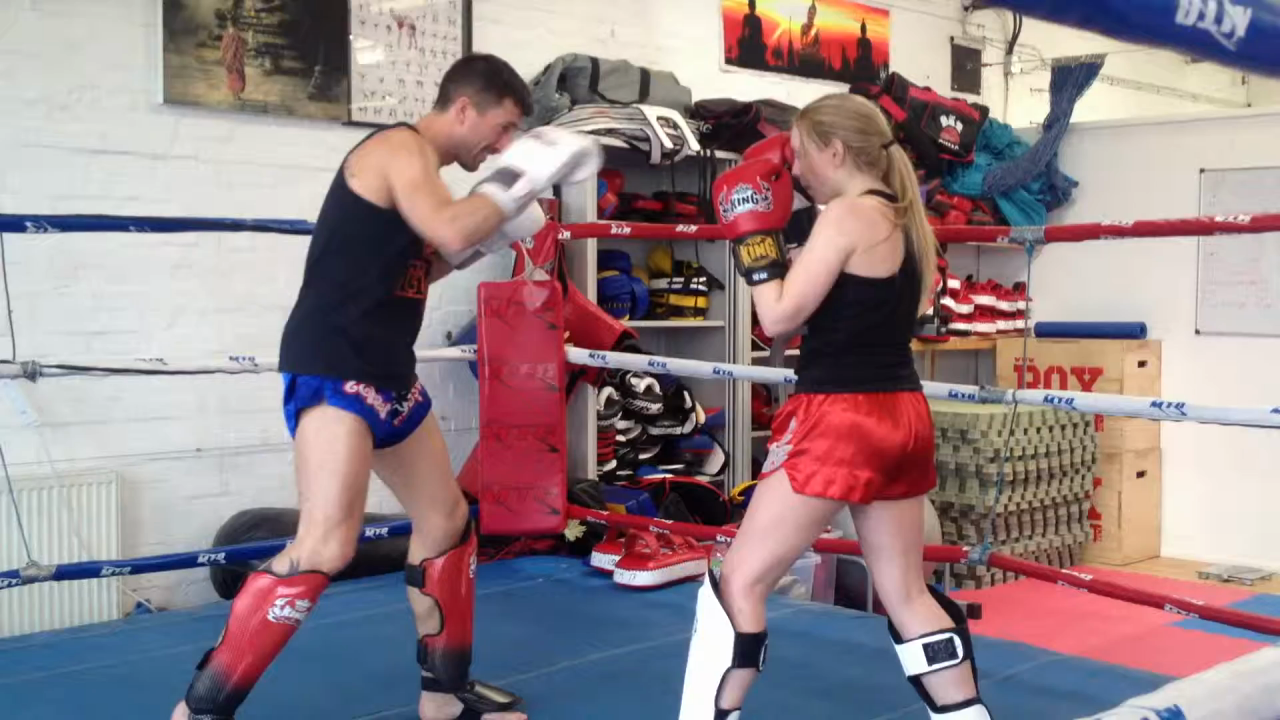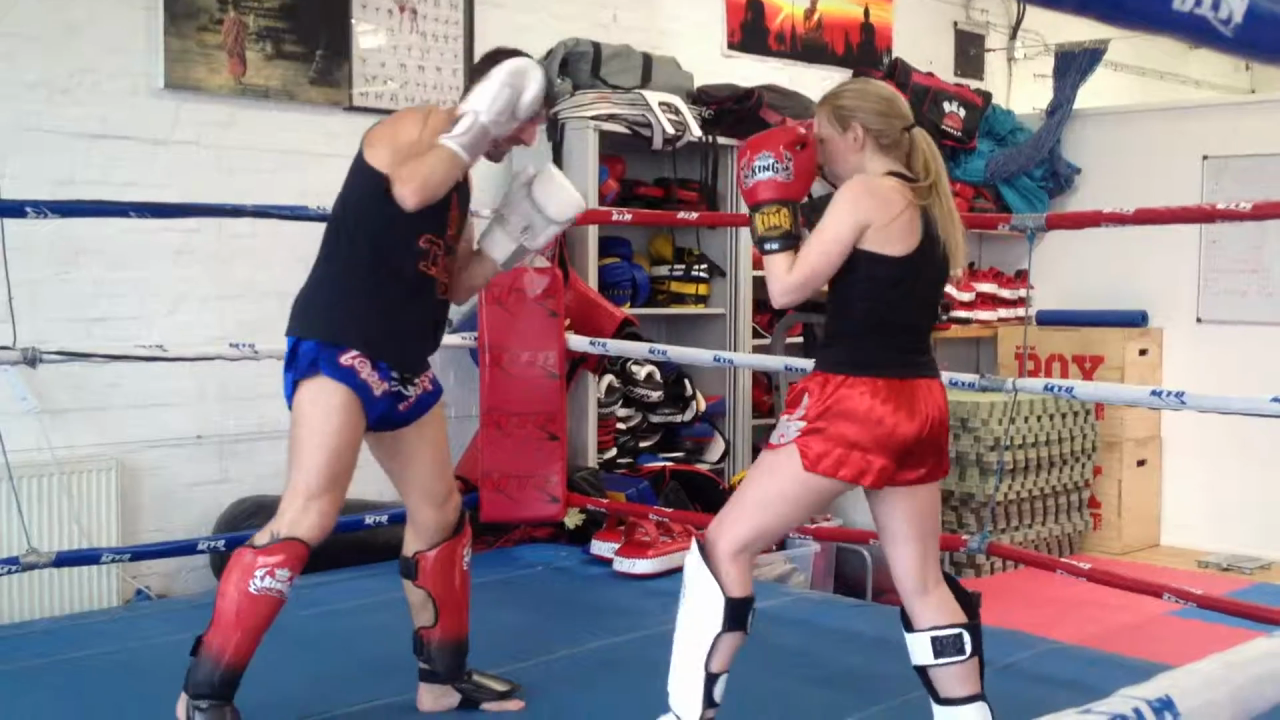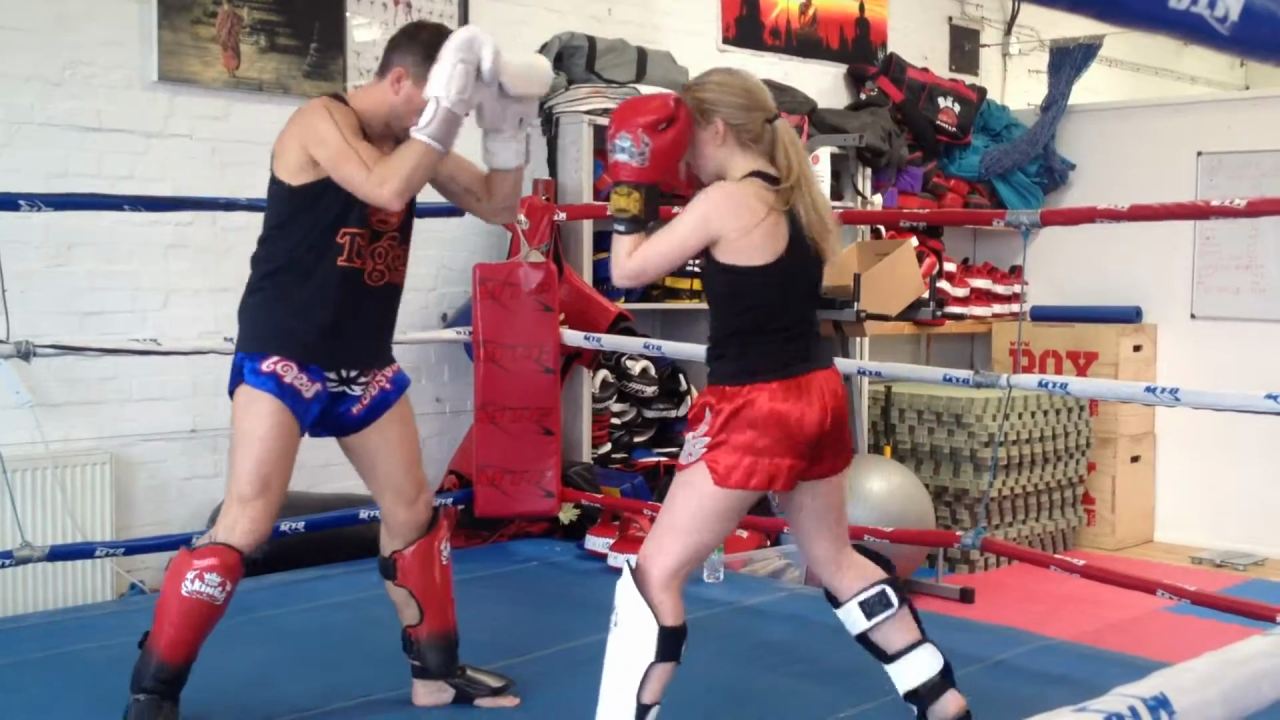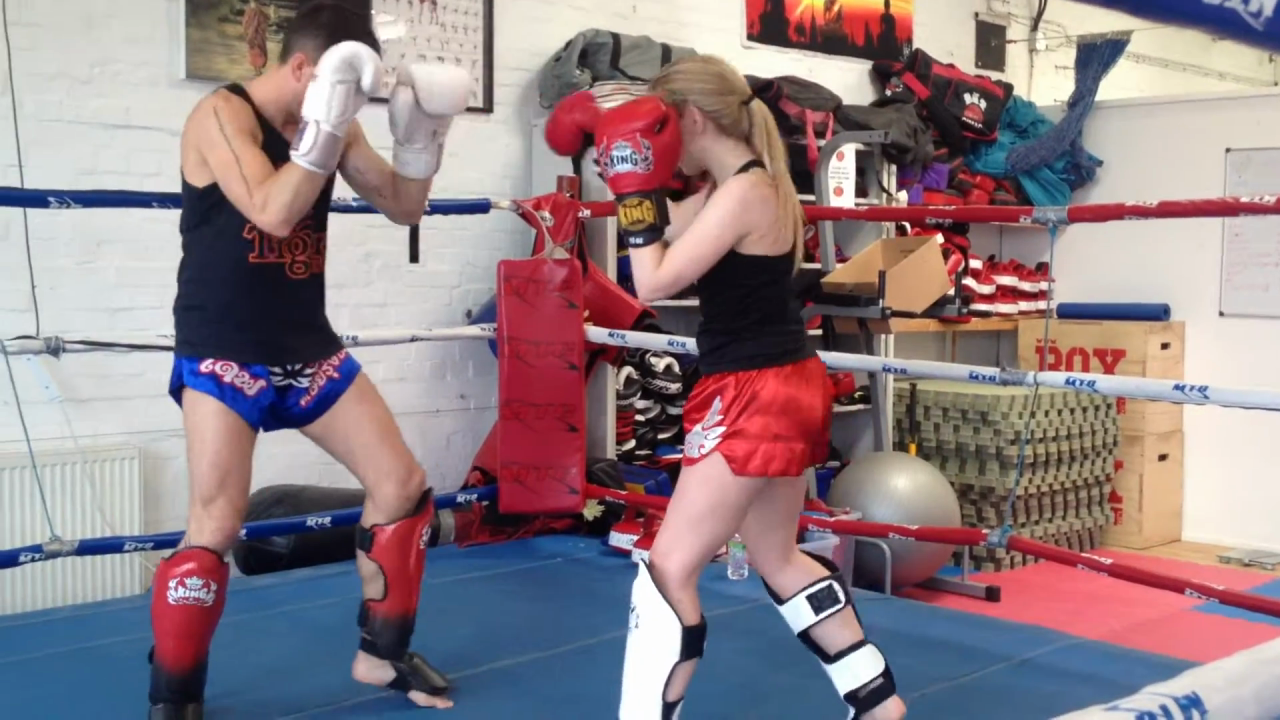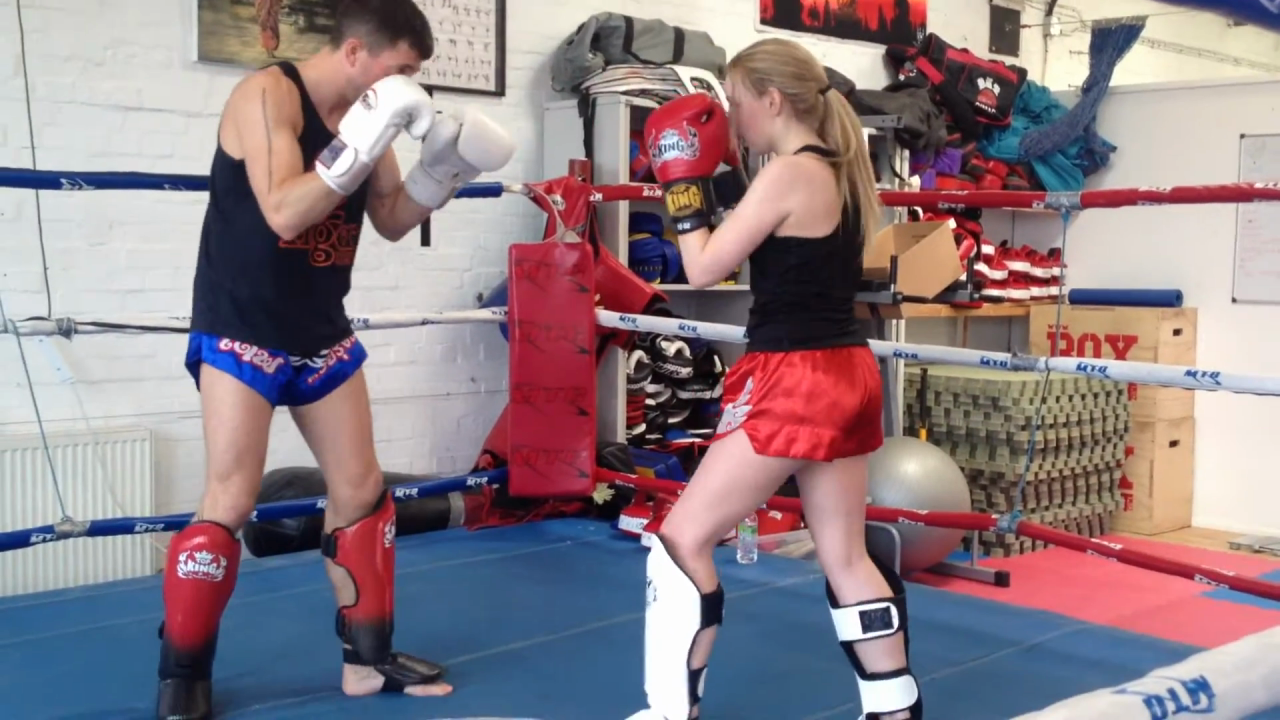
dt=0.4s
person 1, frame 1
left shoulder: (418, 178)
right shoulder: (403, 149)
right elbow: (454, 236)
left wrist: (495, 237)
right wrist: (526, 176)
left hip: (385, 378)
right hip: (332, 375)
left knee: (447, 520)
right knee: (327, 547)
person 1, frame 2
left shoulder: (458, 178)
right shoulder: (415, 127)
left elbow: (460, 283)
right elbow: (410, 192)
left wrist: (520, 228)
right wrist: (476, 119)
left hip: (401, 363)
right hip: (335, 349)
left knee: (440, 514)
right knee: (308, 517)
person 1, frame 3
left shoulder: (408, 135)
right shoulder: (324, 119)
left elbow: (496, 208)
right elbow: (386, 190)
left wrist: (508, 121)
right wrist: (447, 107)
left hip: (364, 362)
right hip: (282, 356)
left knee: (415, 513)
right knee: (244, 527)
person 1, frame 4
left shoulder: (330, 123)
right shoulder: (221, 115)
left elbow: (402, 206)
right elbow: (272, 215)
left wrist: (420, 133)
right wrist: (324, 122)
left hip: (309, 347)
right hip: (222, 352)
left knee: (402, 487)
right knee: (214, 527)
left ankle: (383, 650)
person 1, frame 5
left shoulder: (369, 112)
right shoulder: (266, 95)
left elbow: (392, 220)
right elbow: (284, 212)
left wrist: (446, 167)
right wrist: (363, 142)
left hip: (321, 331)
right hip: (241, 329)
left knee: (360, 492)
right knee: (228, 503)
left ankle: (367, 656)
person 2, frame 1
left shoulder: (844, 217)
right shoulder: (909, 224)
left elbow: (780, 318)
left wrist: (754, 234)
right wrist: (791, 225)
left hip: (837, 418)
right hip: (902, 416)
left knee: (740, 582)
right knee: (904, 591)
person 2, frame 2
left shoulder: (863, 195)
right shoulder: (932, 206)
left elbow: (785, 289)
left wrist: (771, 198)
left hip: (855, 403)
right hip: (920, 402)
left knee: (724, 545)
right knee: (921, 579)
person 2, frame 3
left shoulder: (724, 203)
right shoulder: (800, 196)
left elbow: (628, 272)
left wrist: (633, 177)
left hip: (752, 411)
right hip: (811, 397)
left knee: (655, 571)
right knee: (832, 557)
person 2, frame 4
left shoulder: (743, 194)
right shoulder: (760, 183)
left elbow: (653, 284)
right elbow: (682, 232)
left wrist: (633, 187)
right wrist: (634, 175)
left hip: (754, 396)
right hip: (791, 388)
left knee: (671, 569)
right knee: (777, 557)
person 2, frame 5
left shoulder: (789, 174)
right shoulder: (841, 172)
left elbow: (704, 267)
left wrist: (685, 168)
right wrist: (713, 159)
left hip: (793, 382)
right hip: (847, 374)
left knee: (683, 535)
right knee: (844, 554)
